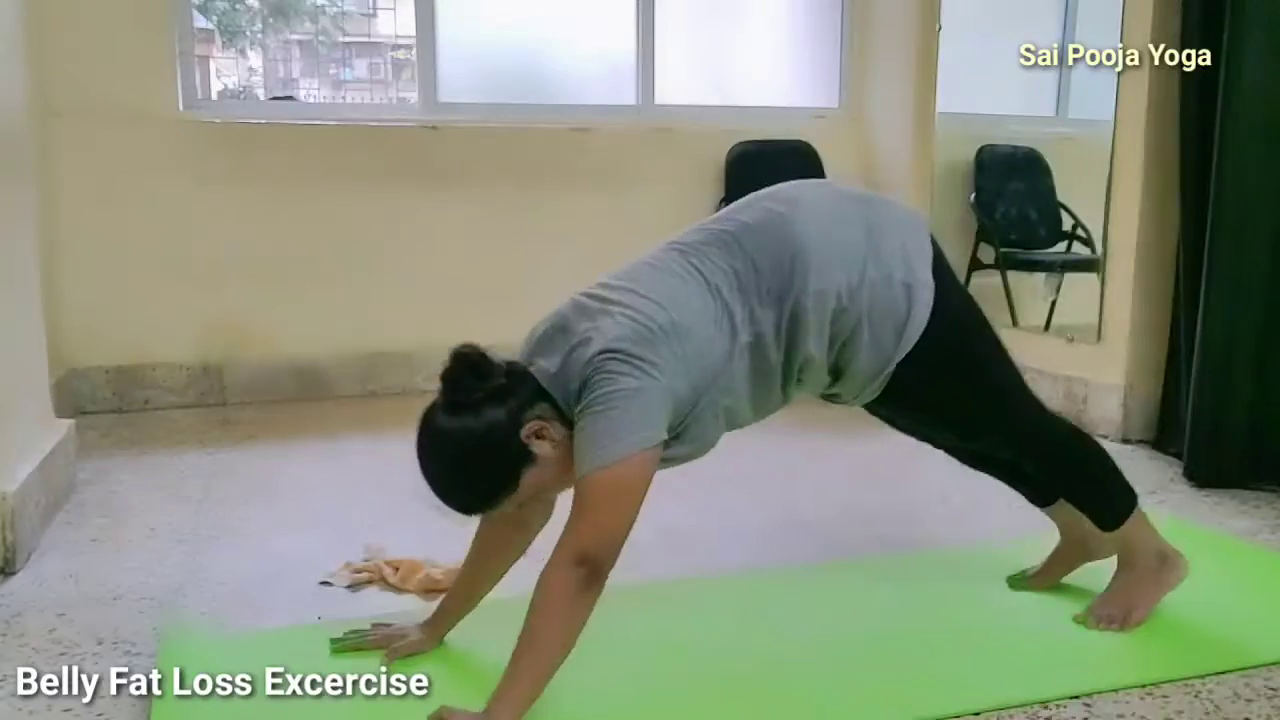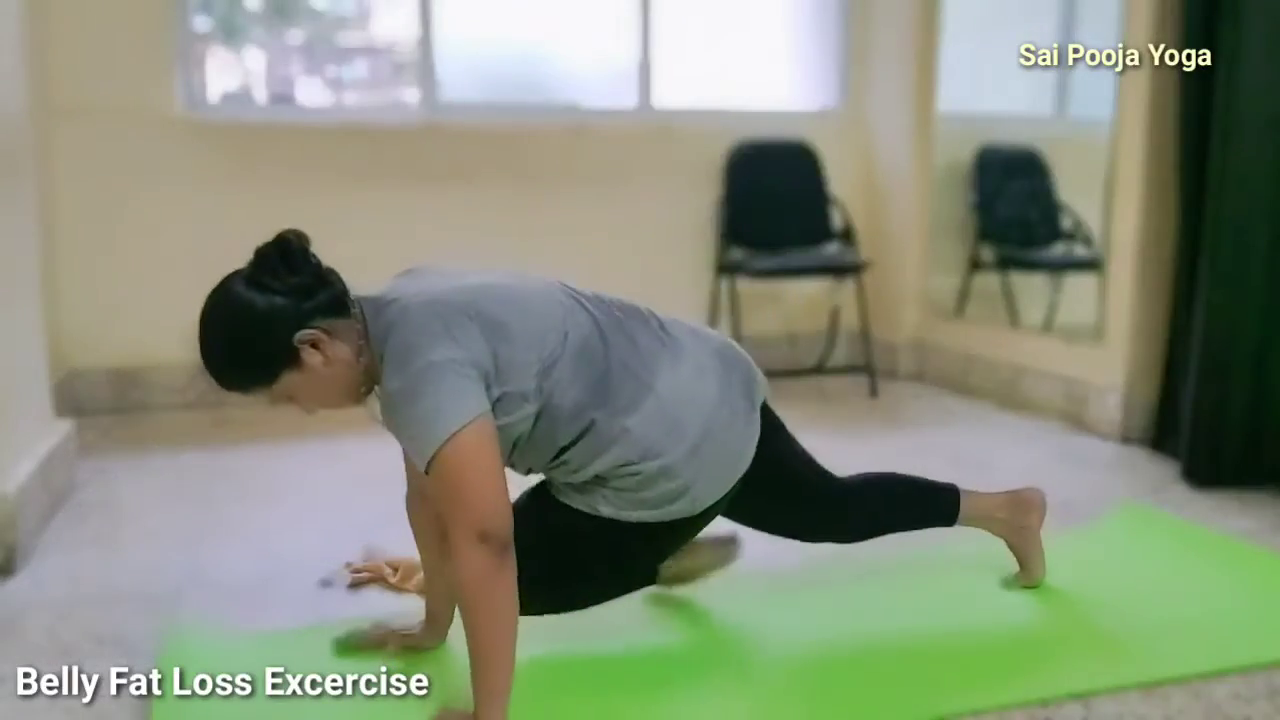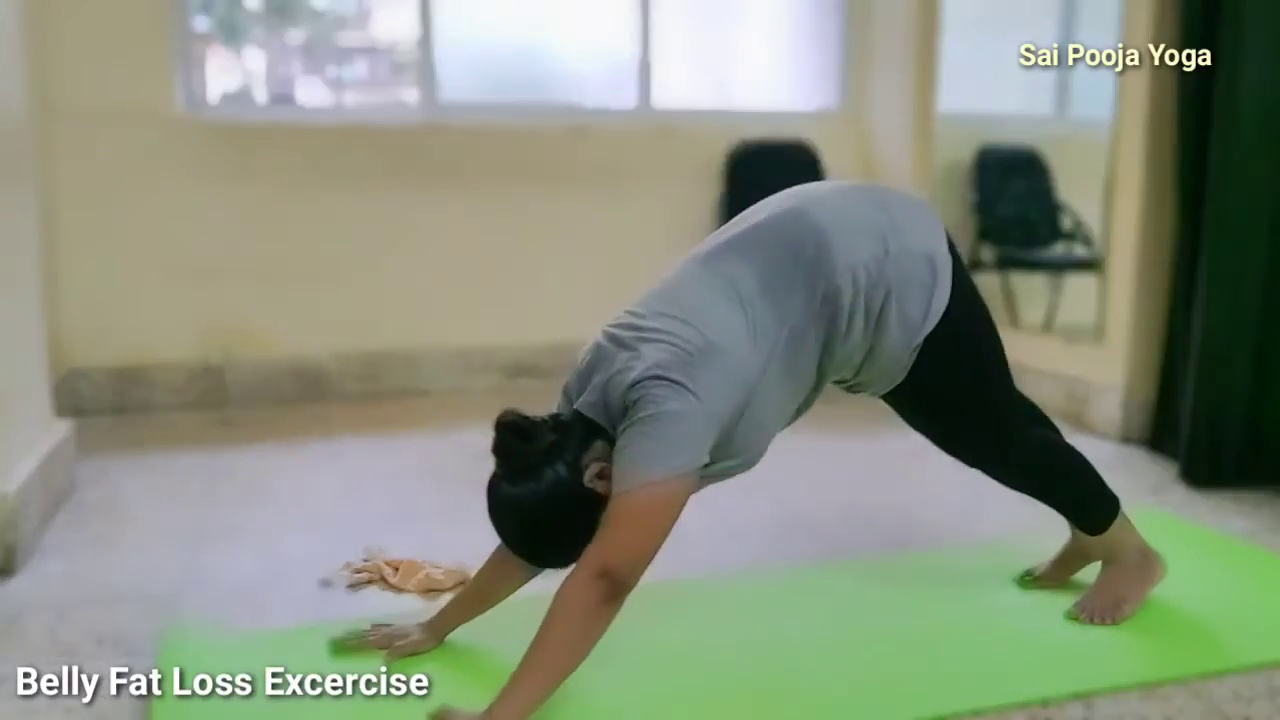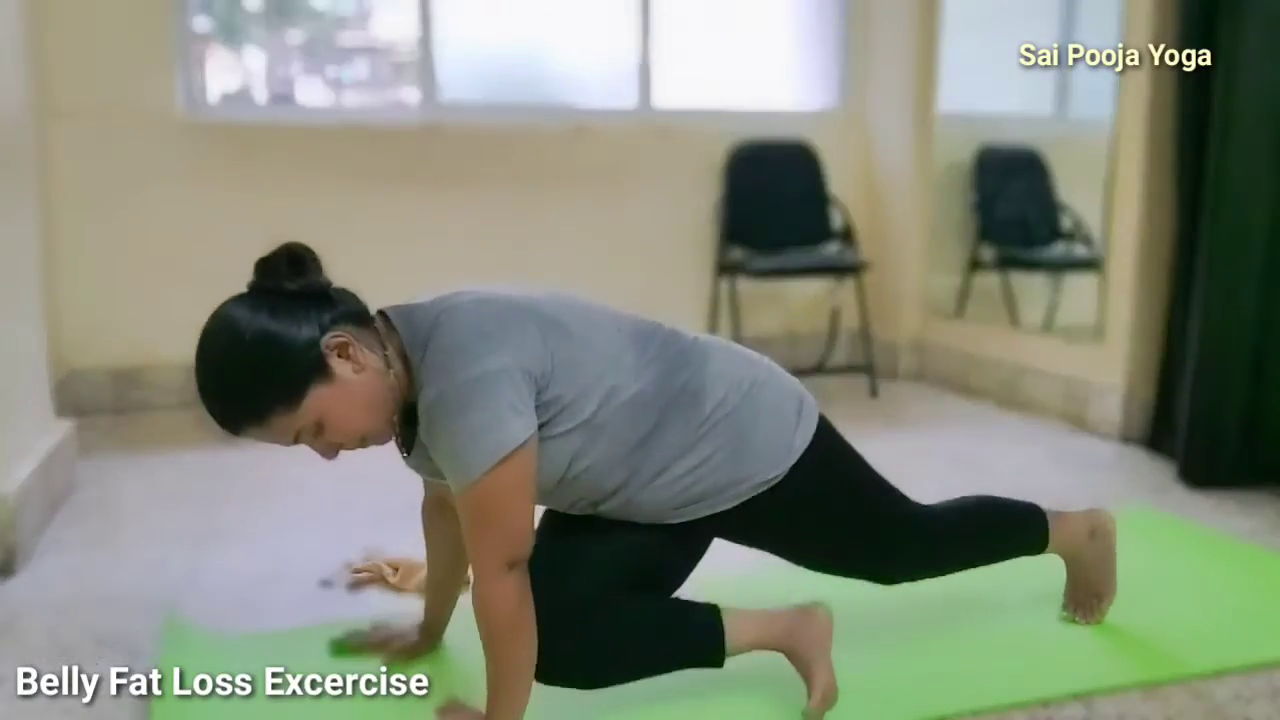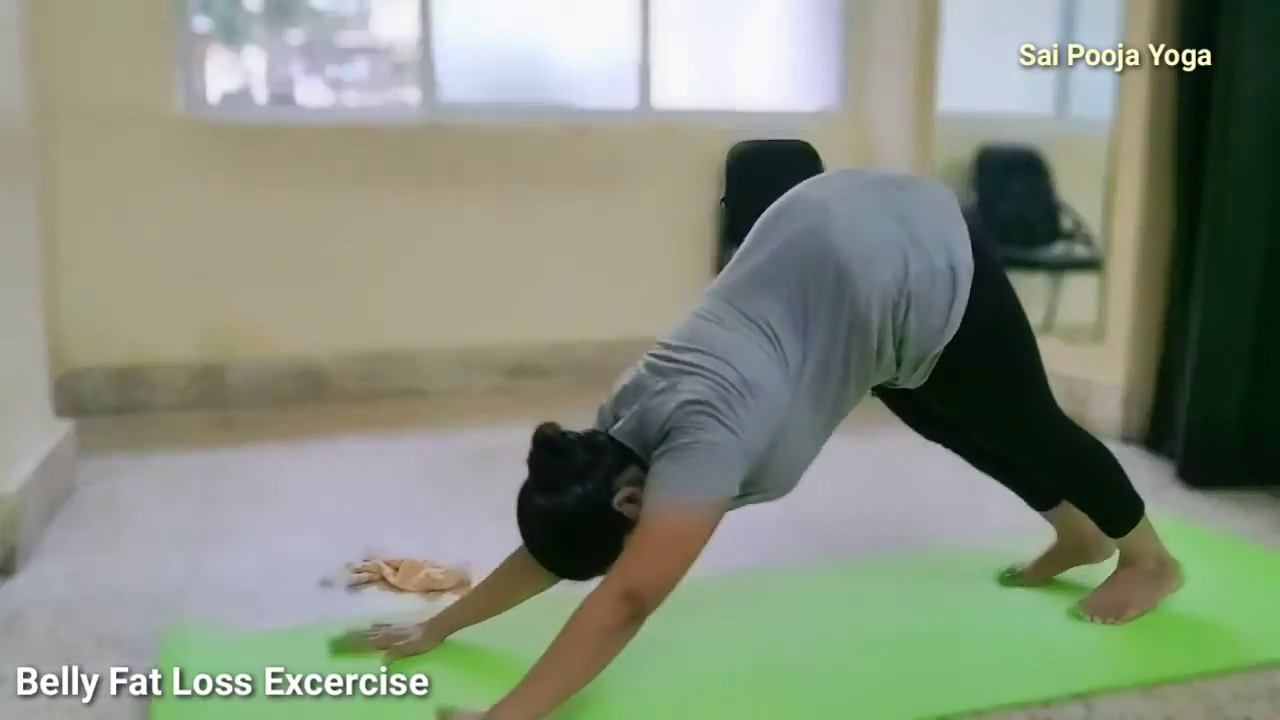
dt=1s
person 1, frame 1
left shoulder: (615, 387)
right shoulder: (534, 379)
left elbow: (583, 561)
right elbow: (514, 518)
right wrist: (434, 626)
left hip: (867, 280)
right hip: (815, 245)
left knee: (1006, 422)
right knee: (966, 428)
left ankle: (1150, 554)
right ankle: (1081, 533)
person 1, frame 2
left shoulder: (419, 366)
right shoulder: (394, 322)
left elbow: (483, 543)
right elbow: (430, 496)
right wrist: (434, 624)
left hip: (678, 442)
right hip: (701, 388)
left knee: (535, 572)
right knee: (826, 508)
left ankle: (680, 555)
right ankle: (1008, 508)
person 1, frame 3
left shoulder: (663, 413)
right shoulder: (585, 416)
left elbow: (603, 582)
right elbow: (541, 535)
right wrist: (435, 626)
left hip: (889, 268)
right hip: (822, 243)
left knee: (994, 429)
right knee: (976, 425)
left ankle: (1130, 553)
right ankle: (1087, 535)
person 1, frame 4
left shoulder: (465, 373)
right shoulder: (402, 366)
left elbow: (502, 570)
right elbow: (445, 508)
right wrist: (429, 630)
left hip: (746, 442)
right hip: (645, 476)
left knee: (899, 545)
right knee: (559, 643)
left ankle: (1076, 531)
right ankle: (777, 633)
person 1, frame 5
left shoulder: (700, 441)
right shoulder: (623, 430)
left elbow: (625, 604)
right elbow: (550, 541)
right wrist: (437, 626)
left hip: (917, 258)
right hip: (849, 226)
left knee: (1026, 426)
right knee: (944, 419)
left ankle: (1149, 556)
right ankle: (1080, 530)
